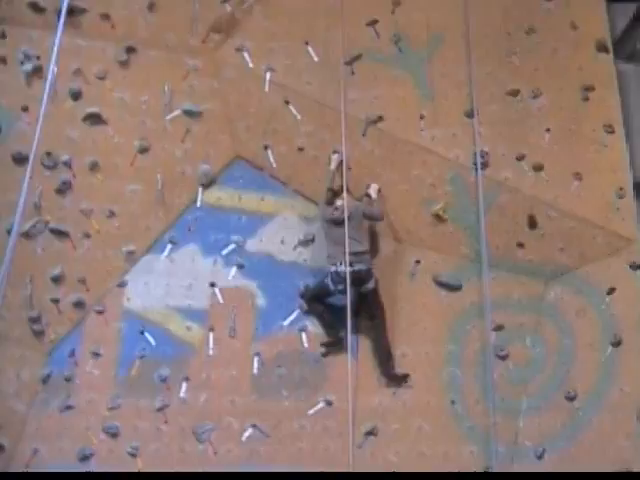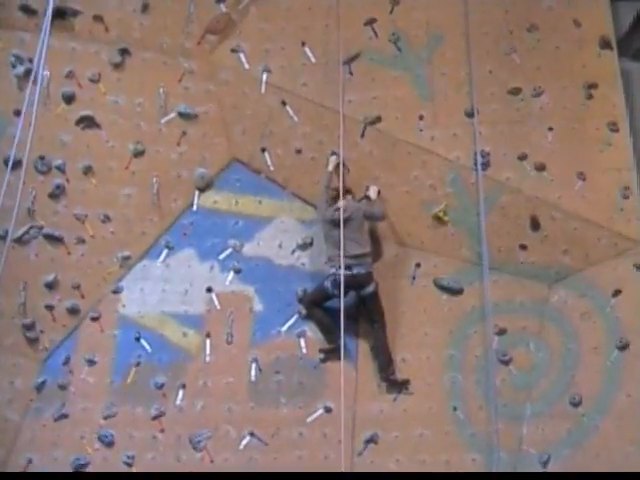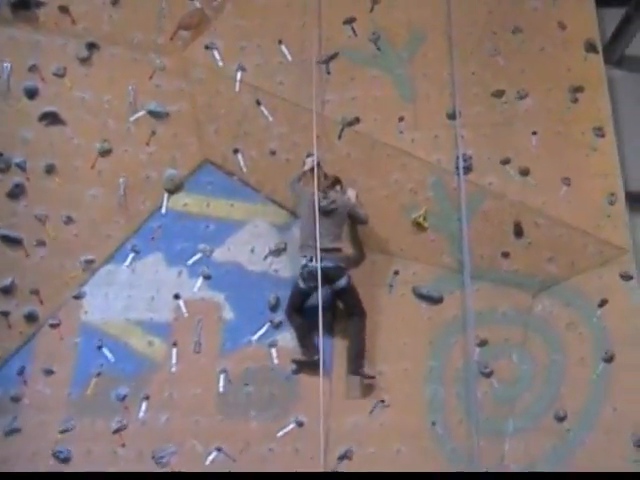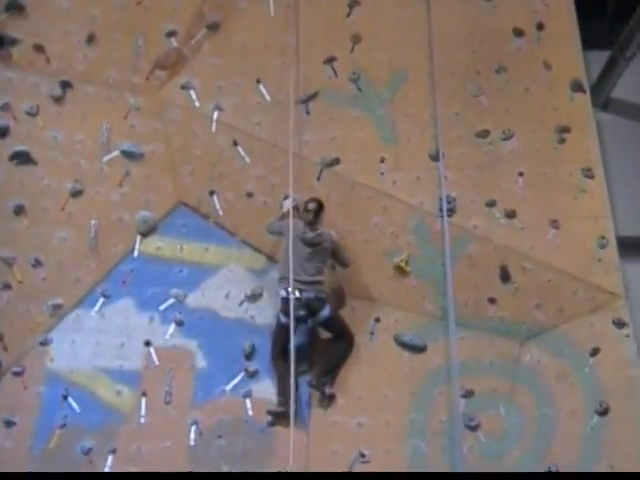
dt=0.7s
person 1, frame 1
left shoulder: (325, 211)
right shoulder: (356, 207)
left elbow: (329, 190)
right elbow: (379, 215)
left wrist: (332, 167)
right wrist: (373, 196)
left hip: (338, 273)
right hip: (362, 271)
left knee: (309, 297)
right knee: (377, 320)
left ankle: (336, 336)
right ankle: (388, 371)
person 1, frame 2
left shoulder: (324, 212)
right shoulder: (357, 208)
left elbow: (325, 192)
right elbow: (380, 215)
left wrist: (331, 168)
right wrist: (373, 197)
left hip: (338, 274)
right hip: (362, 273)
left knee: (309, 302)
right knee: (377, 323)
left ankle: (334, 343)
right ankle: (388, 376)
person 1, frame 3
left shoulder: (307, 196)
right shoulder: (344, 203)
left elbow: (293, 184)
right elbow: (364, 219)
left wrist: (306, 168)
right wrist: (353, 199)
left hip: (310, 266)
right hip: (335, 267)
left knee: (293, 311)
right knee: (357, 314)
left ankle: (310, 355)
right ankle: (356, 363)
person 1, frame 4
left shoulder: (292, 227)
right shoulder: (328, 238)
left elbow: (271, 228)
right elbow: (345, 263)
left wrist: (285, 211)
left hip: (291, 298)
right hip: (316, 299)
left knee: (278, 354)
right knee: (345, 339)
left ankle: (285, 405)
right ankle: (323, 380)
